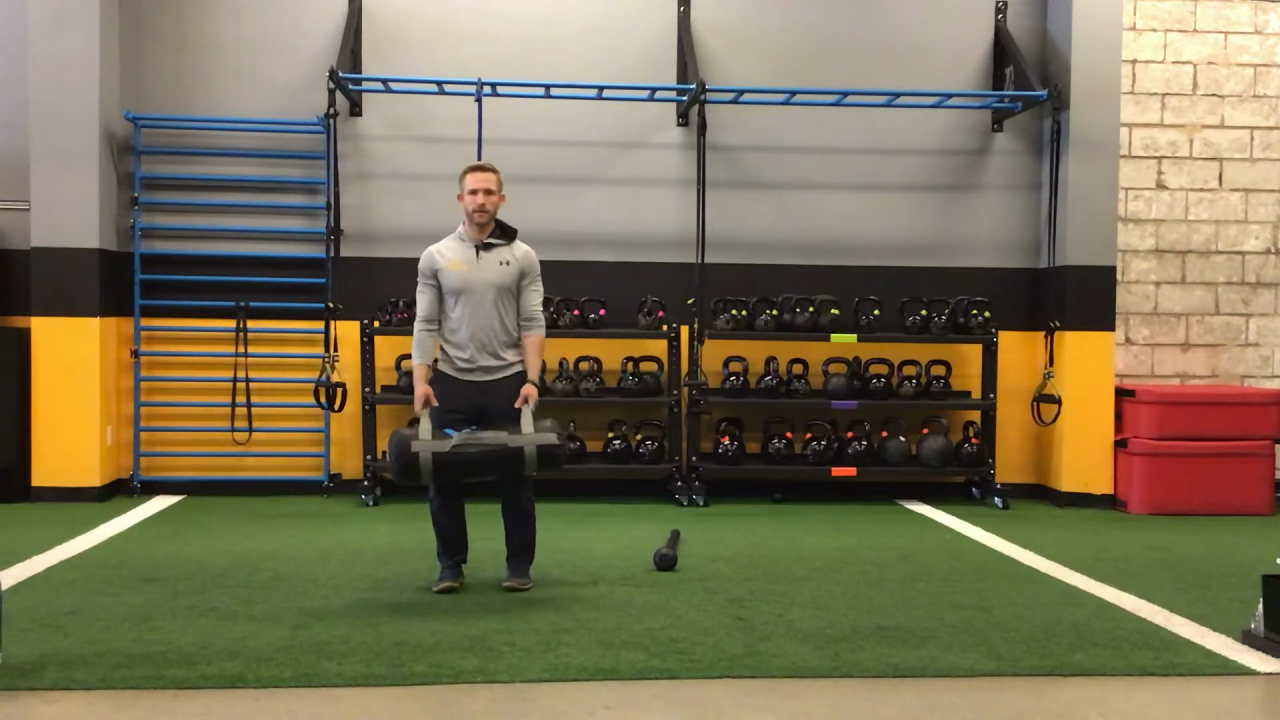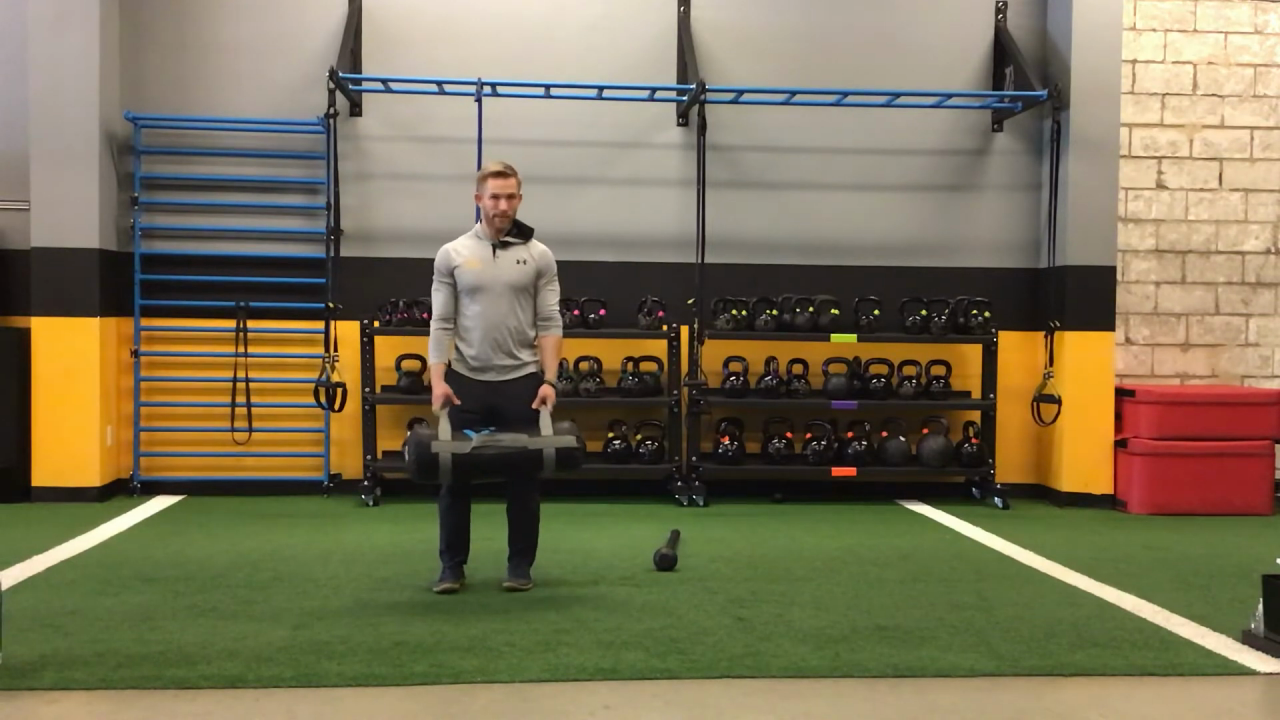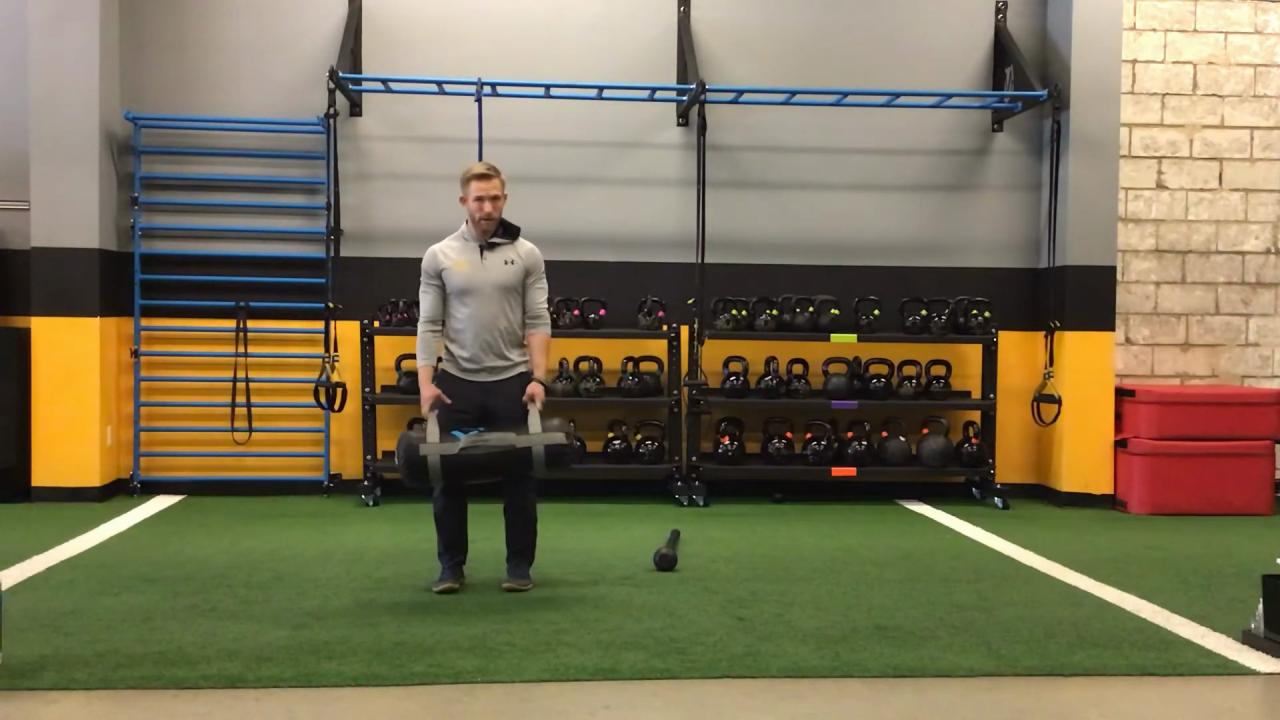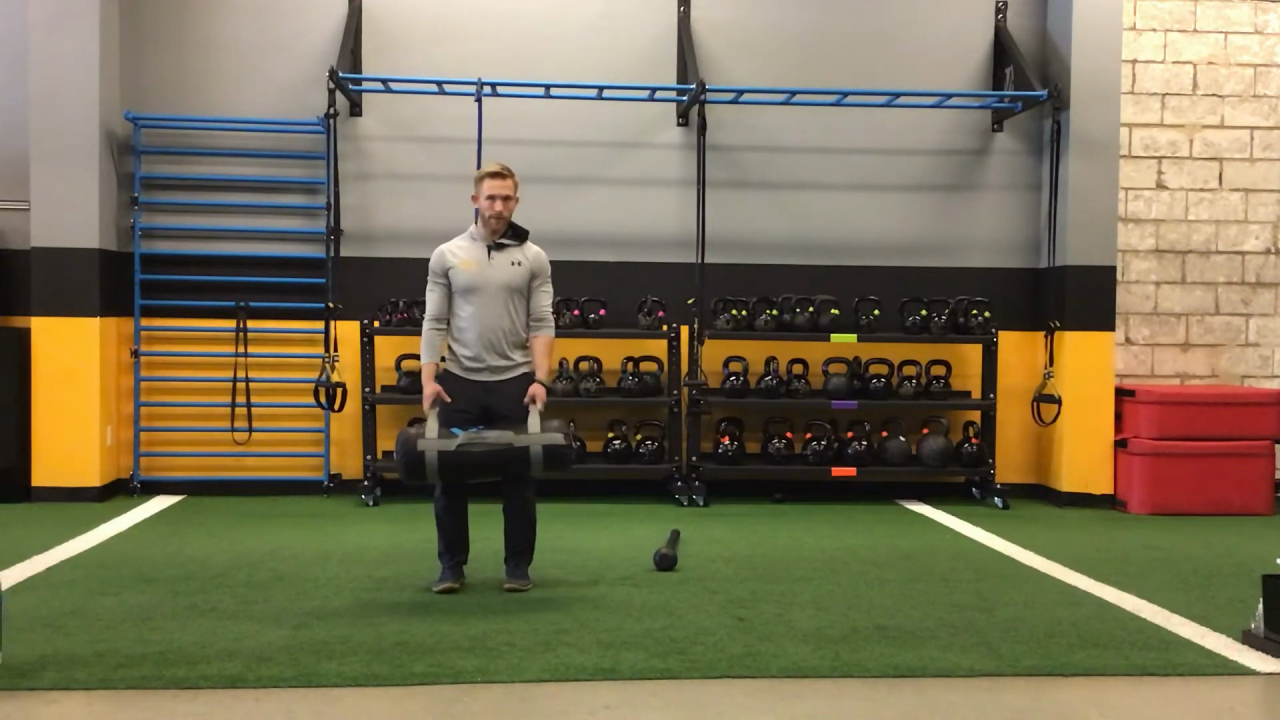
dt=0.7s
person 1, frame 1
left shoulder: (522, 257)
right shoulder: (436, 257)
left elbow: (532, 324)
right elbow: (426, 325)
left wrist: (531, 379)
right wrist: (420, 381)
left hip: (507, 383)
right hip: (452, 383)
left knee: (516, 479)
right knee: (445, 478)
left ankle: (519, 565)
right ankle: (451, 565)
person 1, frame 2
left shoulder: (539, 256)
right shoulder: (452, 254)
left elbow: (549, 324)
right elbow: (441, 323)
left wrist: (549, 380)
right wrist: (438, 379)
left hip: (520, 383)
right hip: (466, 383)
left knee: (523, 479)
right knee: (455, 478)
left ankle: (520, 565)
right ankle: (452, 566)
person 1, frame 3
left shoulder: (526, 254)
right shoulder: (438, 256)
left elbow: (537, 321)
right elbow: (429, 325)
left wrist: (537, 377)
right wrist: (426, 382)
left hip: (512, 383)
right hip: (457, 384)
left knee: (519, 479)
right knee: (449, 479)
left ankle: (519, 565)
right ankle: (451, 566)
person 1, frame 4
left shoulder: (534, 258)
right shoulder: (447, 255)
left elbow: (542, 325)
right elbow: (434, 323)
left wrist: (540, 379)
right wrist: (429, 379)
left hip: (514, 384)
right hip: (460, 383)
left knee: (518, 480)
right knee: (450, 478)
left ankle: (518, 566)
right ankle: (451, 566)
